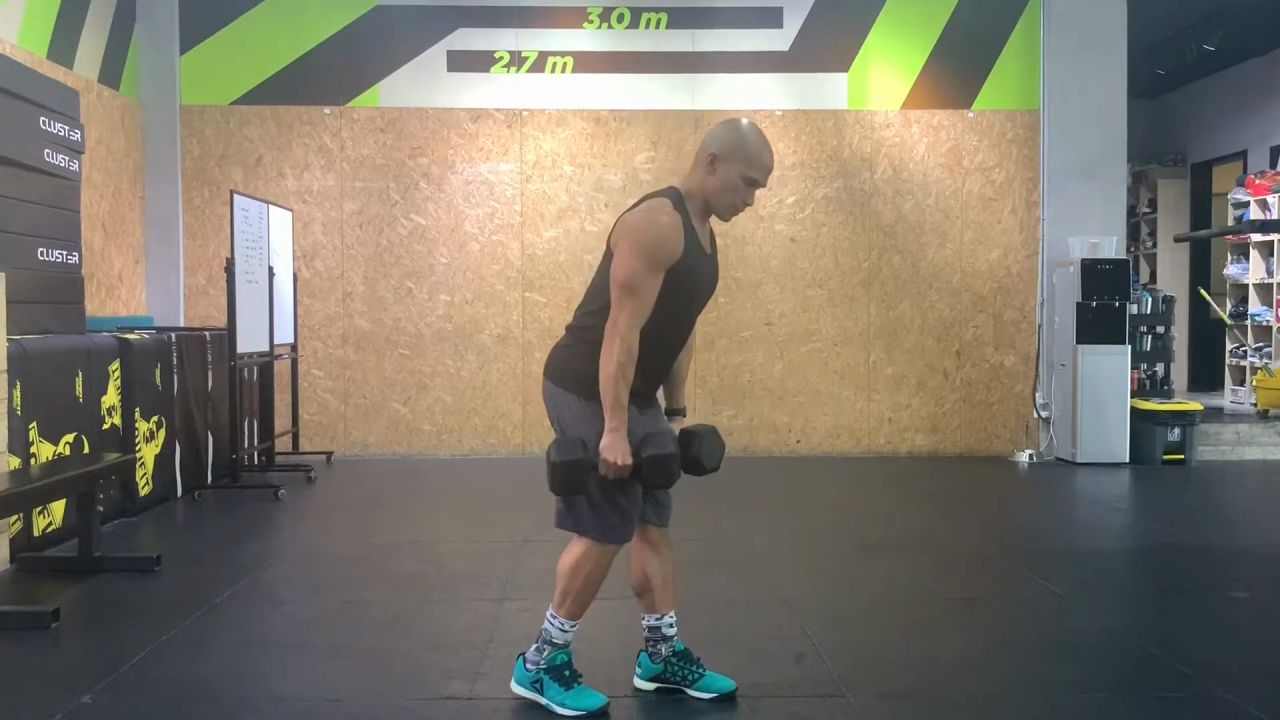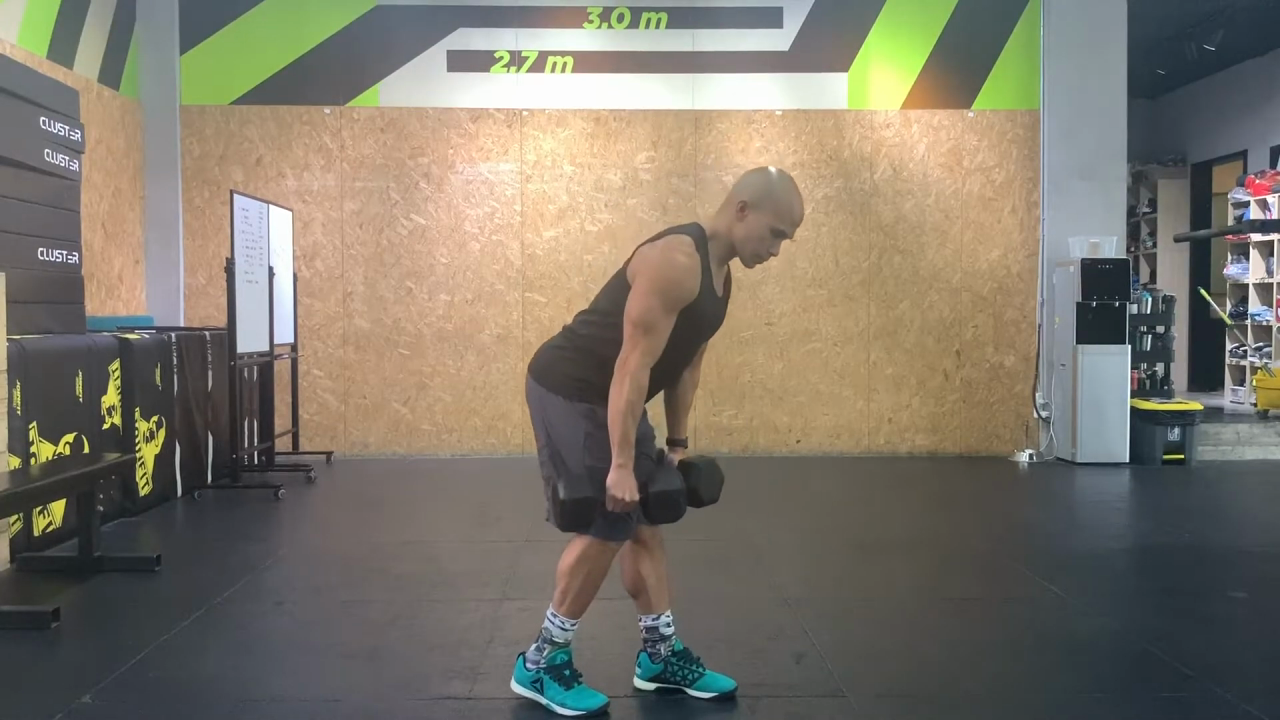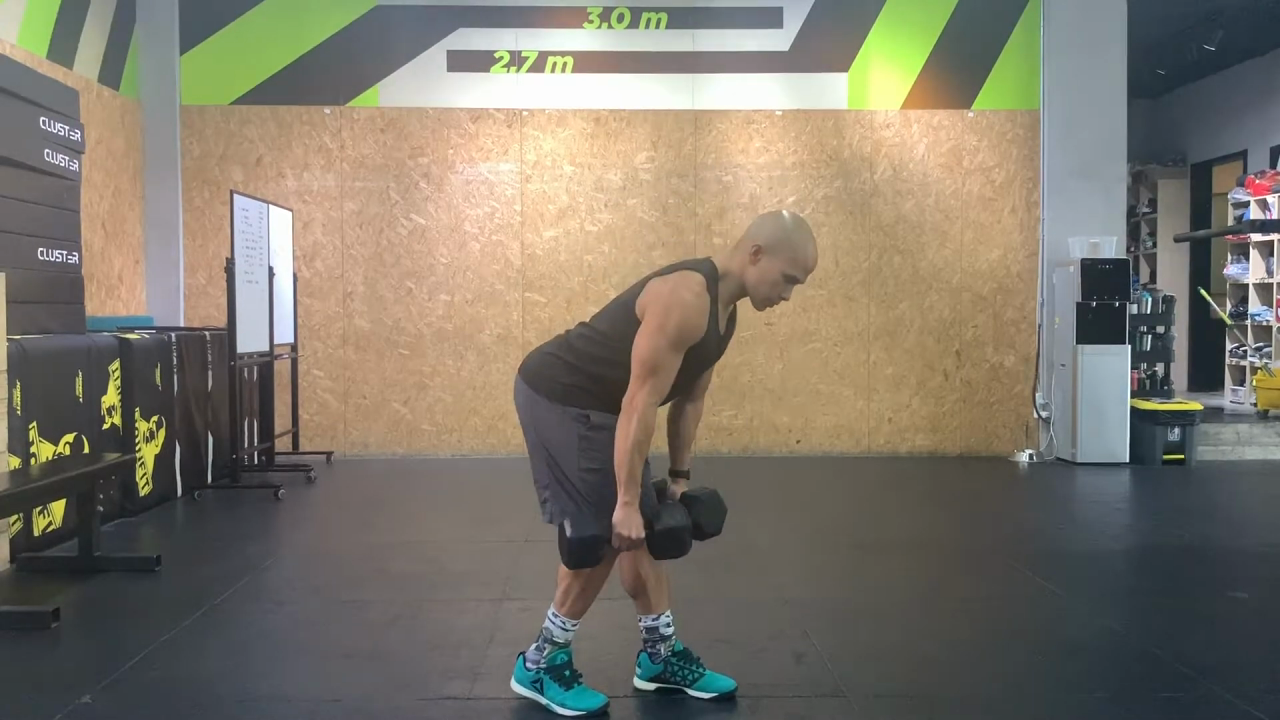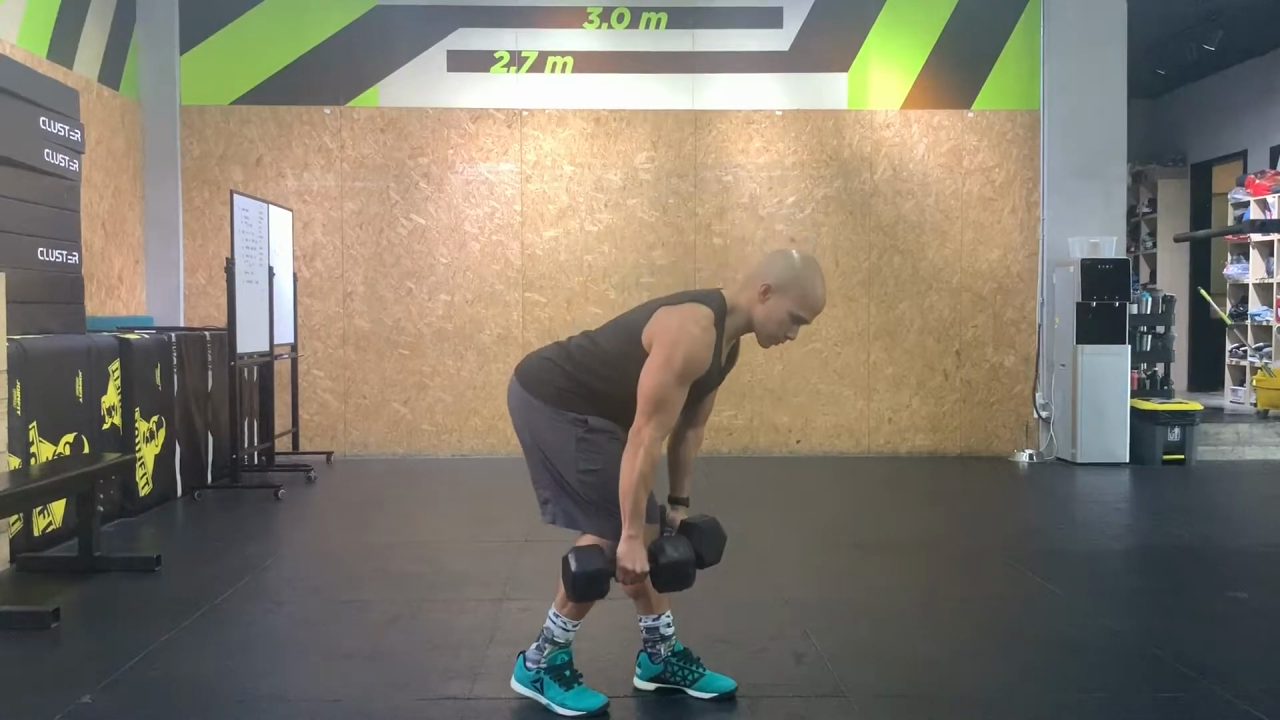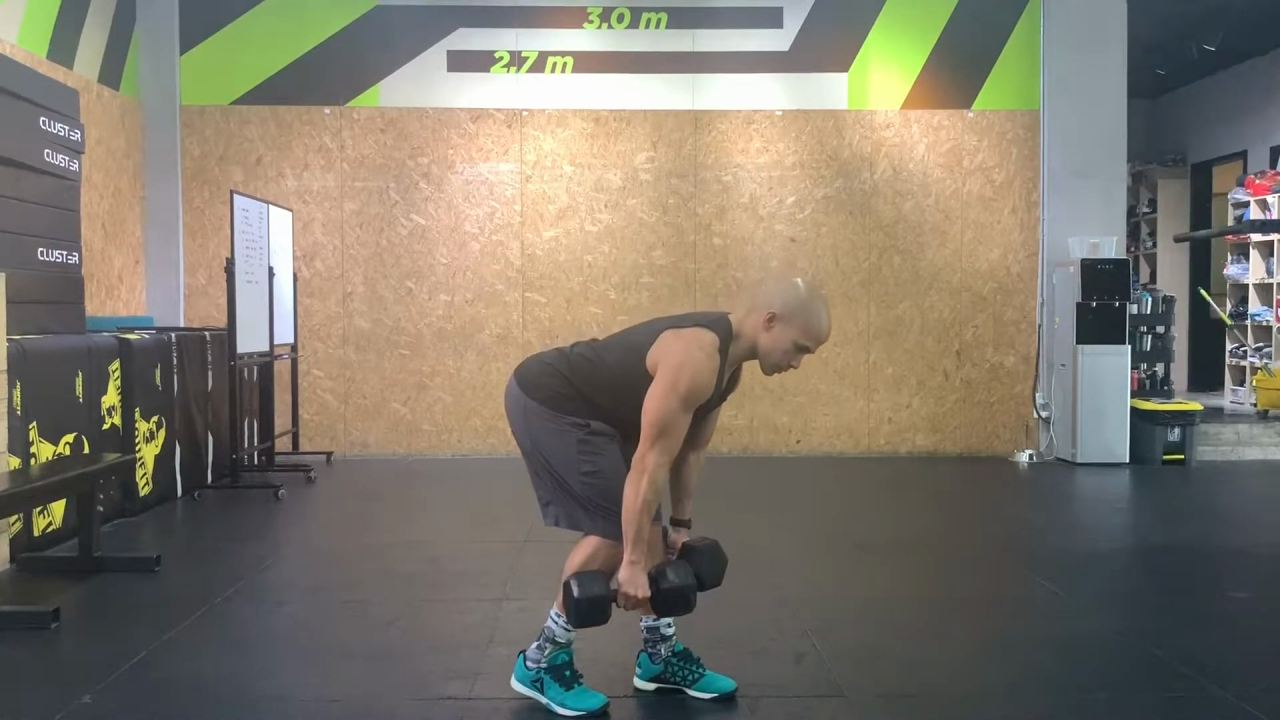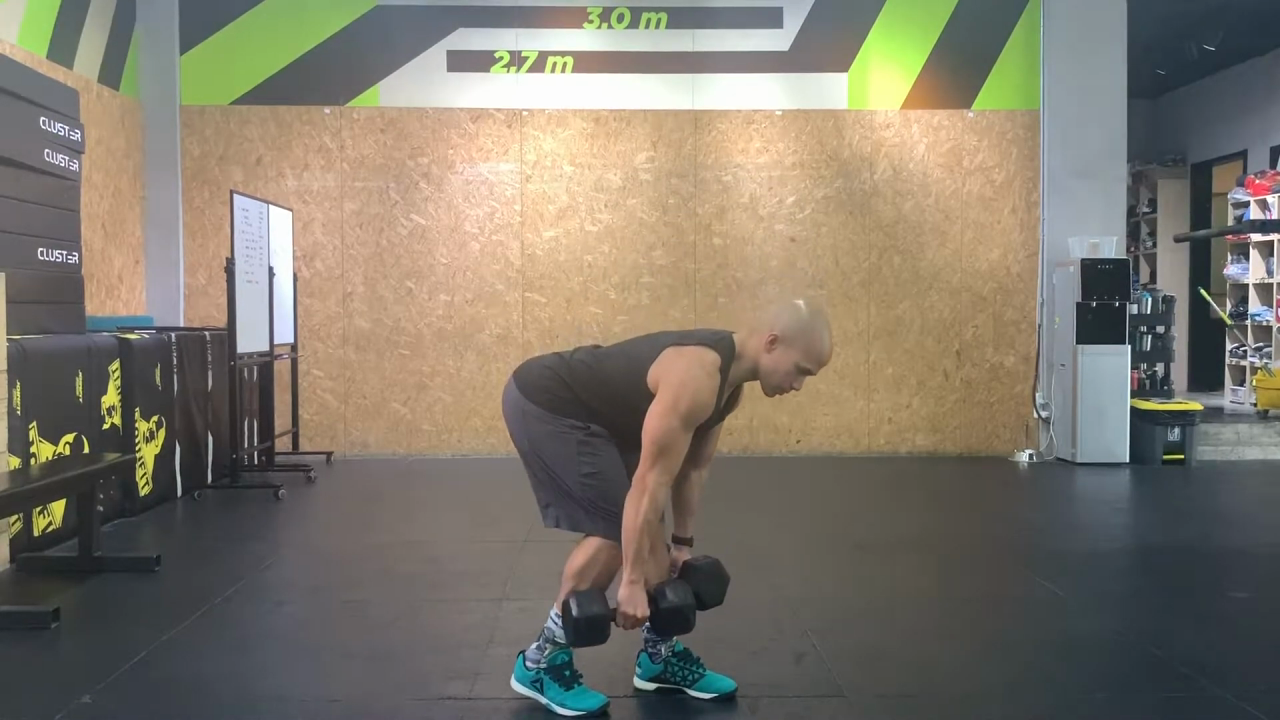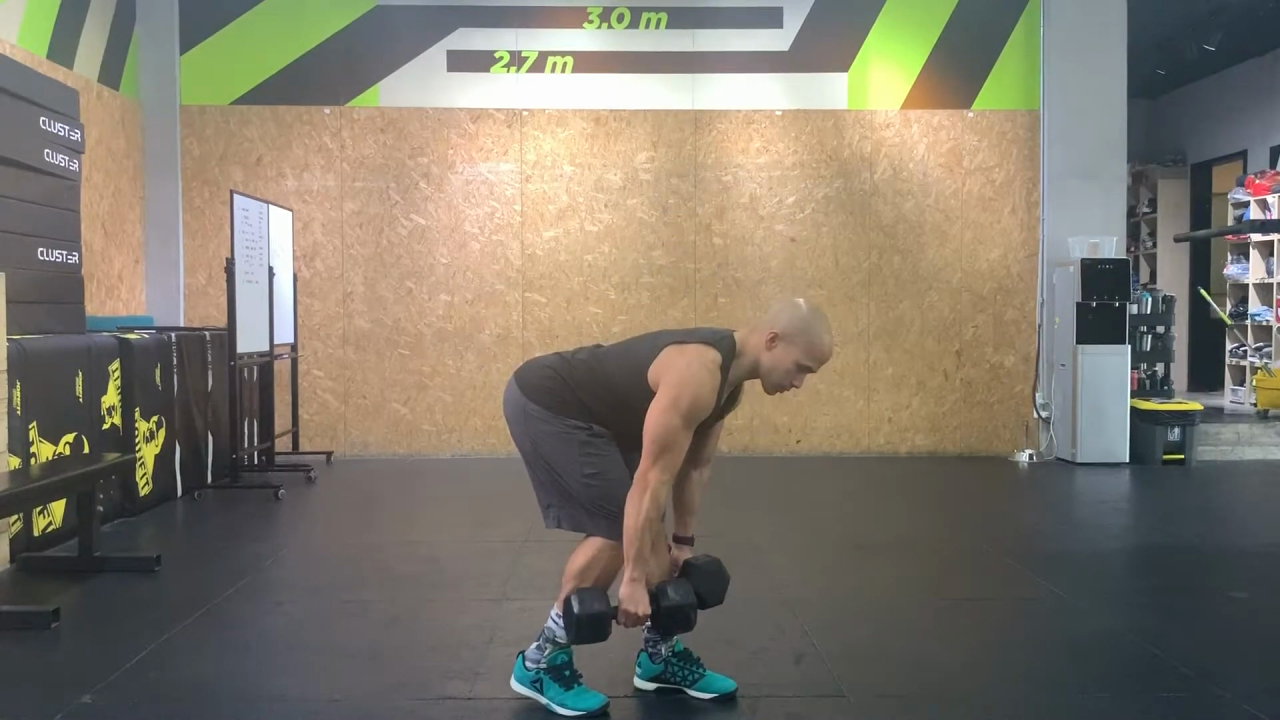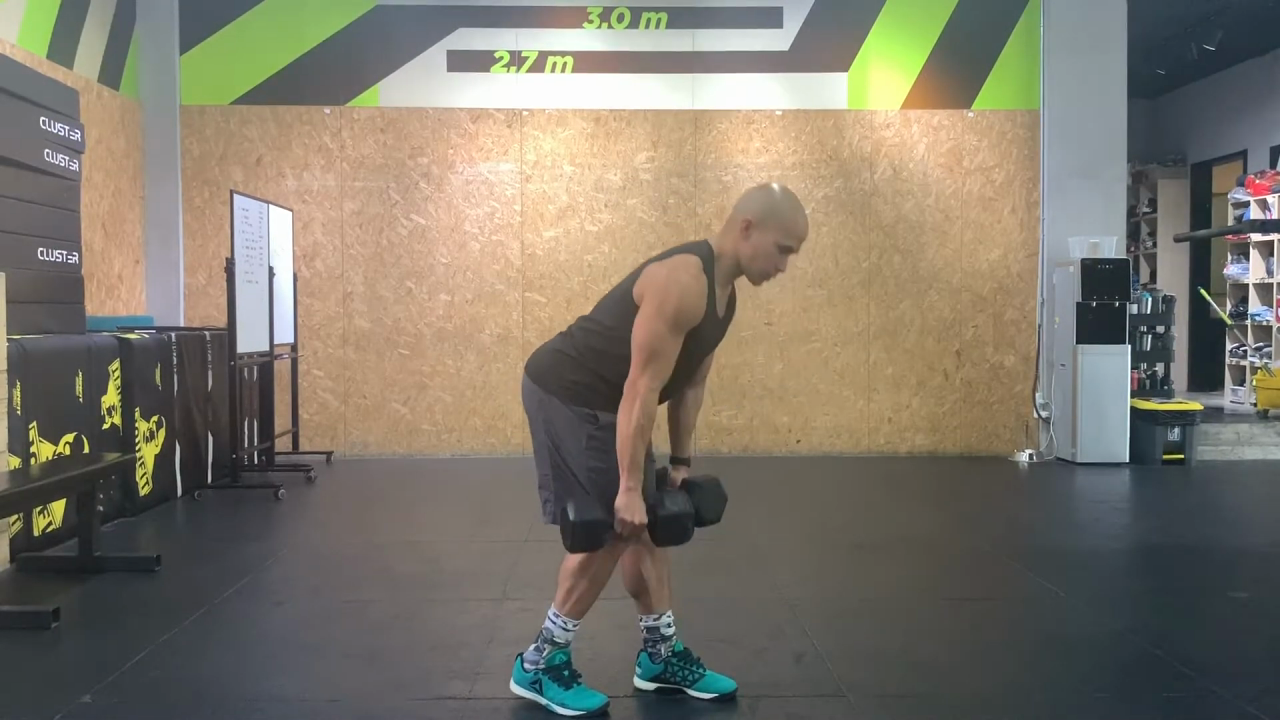
dt=0.4s
person 1, frame 1
left shoulder: (702, 234)
right shoulder: (655, 223)
right elbow: (622, 331)
left wrist: (675, 412)
right wrist: (613, 429)
left hip: (636, 394)
right hip: (589, 392)
left knee: (653, 524)
right knee: (605, 529)
left ankle: (662, 653)
right ankle: (541, 664)
person 1, frame 2
left shoulder: (719, 273)
right shoulder: (675, 261)
left elbow: (686, 364)
right elbow: (633, 366)
left wrist: (677, 445)
right wrist: (621, 466)
left hip: (612, 399)
right hip: (570, 391)
left knee: (644, 525)
right knee: (605, 527)
left ankle: (661, 654)
right ankle: (540, 664)
person 1, frame 3
left shoulder: (723, 309)
right shoulder: (684, 299)
left elbow: (689, 399)
right elbow: (640, 404)
left wrist: (680, 476)
right wrist: (626, 503)
left hip: (595, 403)
right hip: (557, 395)
left knee: (642, 530)
right knee: (608, 532)
left ankle: (661, 655)
right ankle: (540, 663)
person 1, frame 4
left shoulder: (726, 339)
right shoulder: (691, 333)
left elbow: (689, 427)
right elbow: (646, 438)
left wrist: (680, 504)
right wrist: (630, 539)
left hip: (589, 408)
right hip: (549, 399)
left knee: (646, 528)
right knee: (610, 530)
left ankle: (661, 655)
right ankle: (541, 662)
person 1, frame 5
left shoulder: (727, 362)
right shoulder: (697, 358)
left elbow: (691, 449)
right elbow: (650, 463)
left wrist: (681, 525)
right wrist: (633, 564)
left hip: (588, 409)
right hip: (546, 401)
left knee: (645, 528)
right knee: (613, 530)
left ankle: (660, 654)
right ankle: (542, 661)
person 1, frame 6
left shoulder: (727, 378)
right shoulder: (697, 377)
left elbow: (694, 467)
right elbow: (651, 483)
left wrist: (683, 543)
right wrist: (632, 583)
left hip: (588, 412)
right hip: (544, 405)
left knee: (645, 527)
right knee: (614, 530)
left ankle: (661, 654)
right ankle: (543, 661)
person 1, frame 7
left shoulder: (729, 378)
right shoulder: (698, 375)
left elbow: (695, 467)
right elbow: (652, 481)
left wrist: (684, 542)
right wrist: (634, 580)
left hip: (587, 412)
right hip: (545, 405)
left knee: (646, 528)
right knee: (615, 530)
left ankle: (661, 654)
right ankle: (542, 661)
person 1, frame 8
left shoulder: (722, 290)
right shoulder: (683, 281)
left elbow: (689, 385)
right elbow: (641, 389)
left wrist: (680, 464)
right wrist: (629, 488)
left hip: (602, 400)
right hip: (566, 395)
left knee: (646, 525)
right knee: (611, 529)
left ankle: (660, 653)
right ankle: (540, 663)
